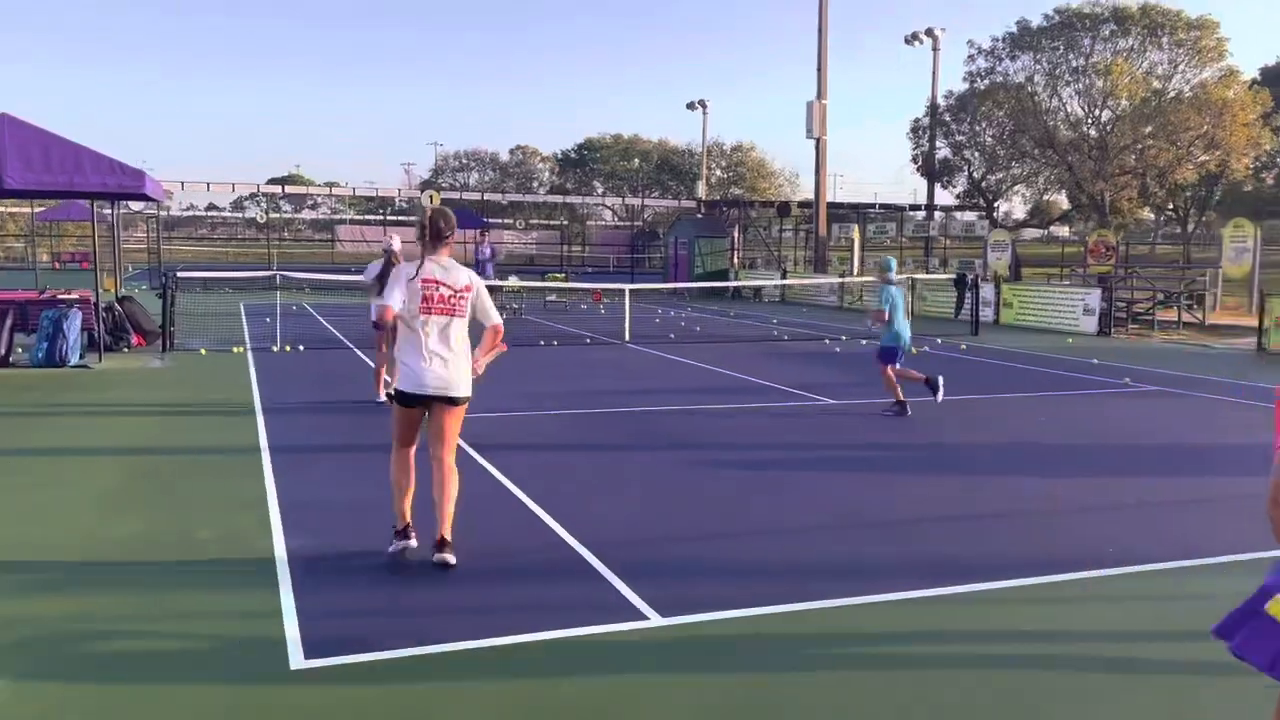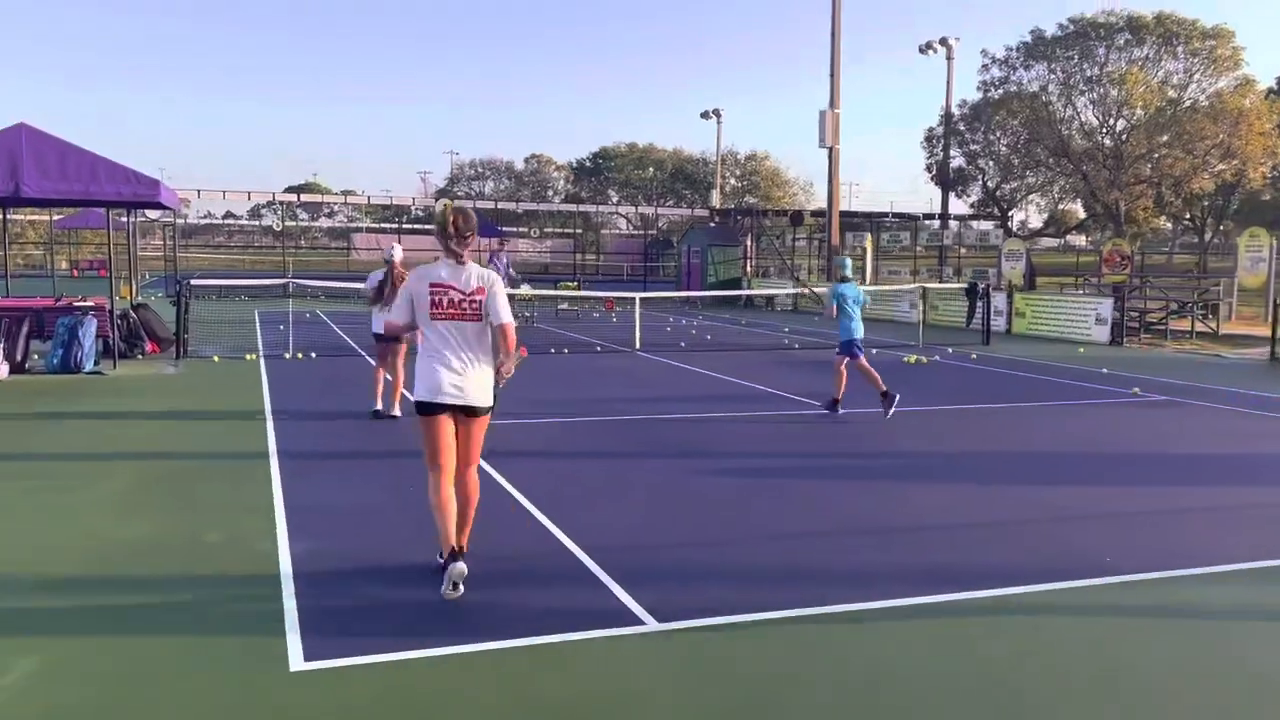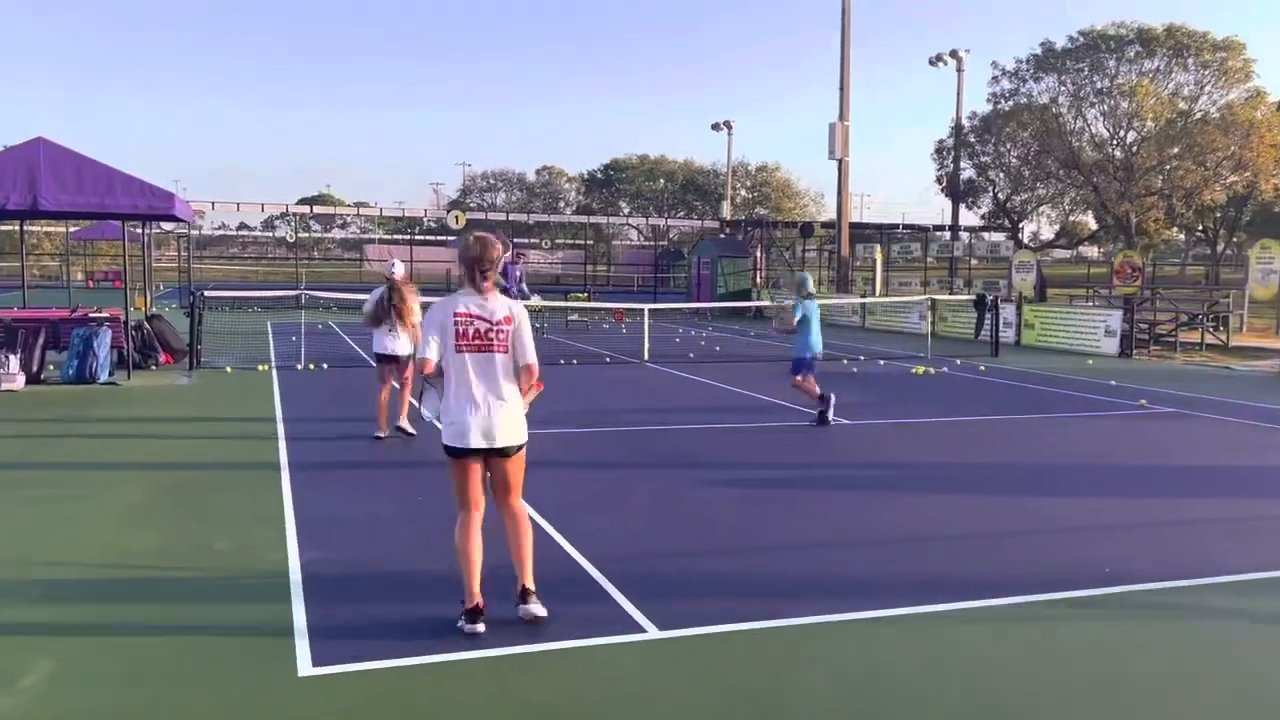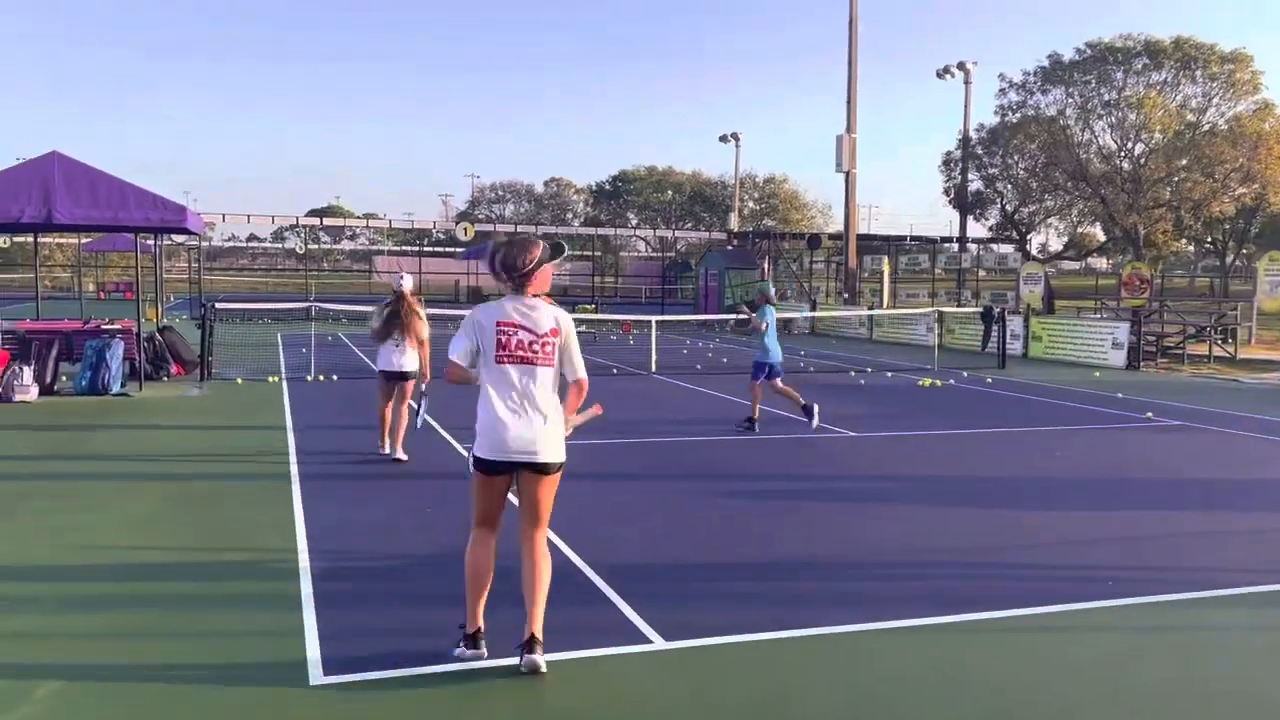
dt=0.2s
person 1, frame 1
left shoulder: (406, 272)
right shoulder: (469, 278)
left elbow: (386, 316)
right elbow: (496, 329)
left wrist: (404, 320)
right wrist: (479, 359)
left hip: (414, 378)
right hip: (455, 379)
left knee: (403, 450)
right knee: (443, 458)
left ankle: (403, 527)
right ankle: (443, 540)
person 1, frame 2
left shoulder: (419, 277)
right shoulder: (488, 279)
left elbow: (393, 328)
right elbow: (506, 331)
right wrist: (505, 361)
left hip: (435, 387)
right hip: (477, 387)
left knee: (441, 473)
right knee: (467, 469)
left ankle: (451, 555)
right ankle: (458, 550)
person 1, frame 3
left shoulder: (442, 310)
right shoulder: (514, 310)
left elbow: (425, 367)
right elbow: (530, 371)
left hip: (461, 427)
right hip: (507, 425)
left knee: (470, 513)
right knee: (512, 503)
left ankle: (474, 608)
right ankle: (526, 592)
person 1, frame 4
left shoulder: (482, 316)
right shoulder: (560, 319)
left elbow: (454, 373)
right elbow: (579, 385)
right wrist: (563, 417)
left hip: (496, 442)
right hip: (544, 442)
left knee: (484, 530)
right knee: (534, 537)
left ankle: (473, 631)
right ankle: (533, 641)
